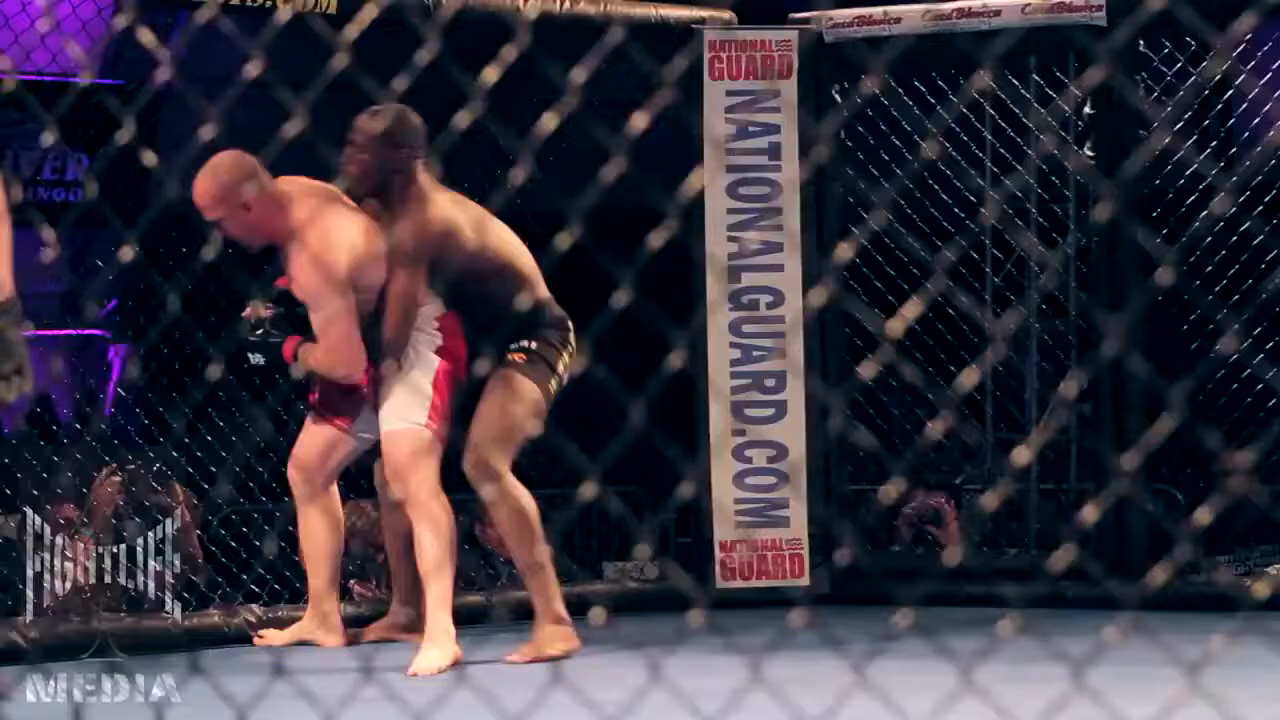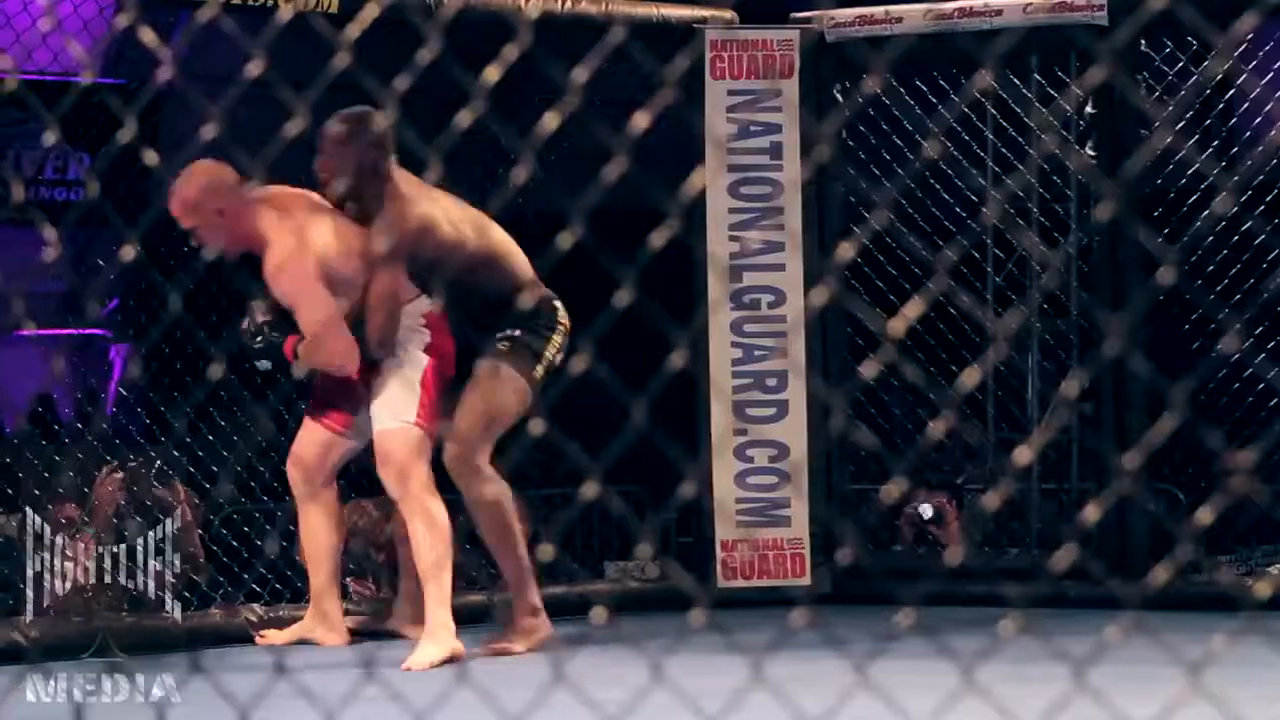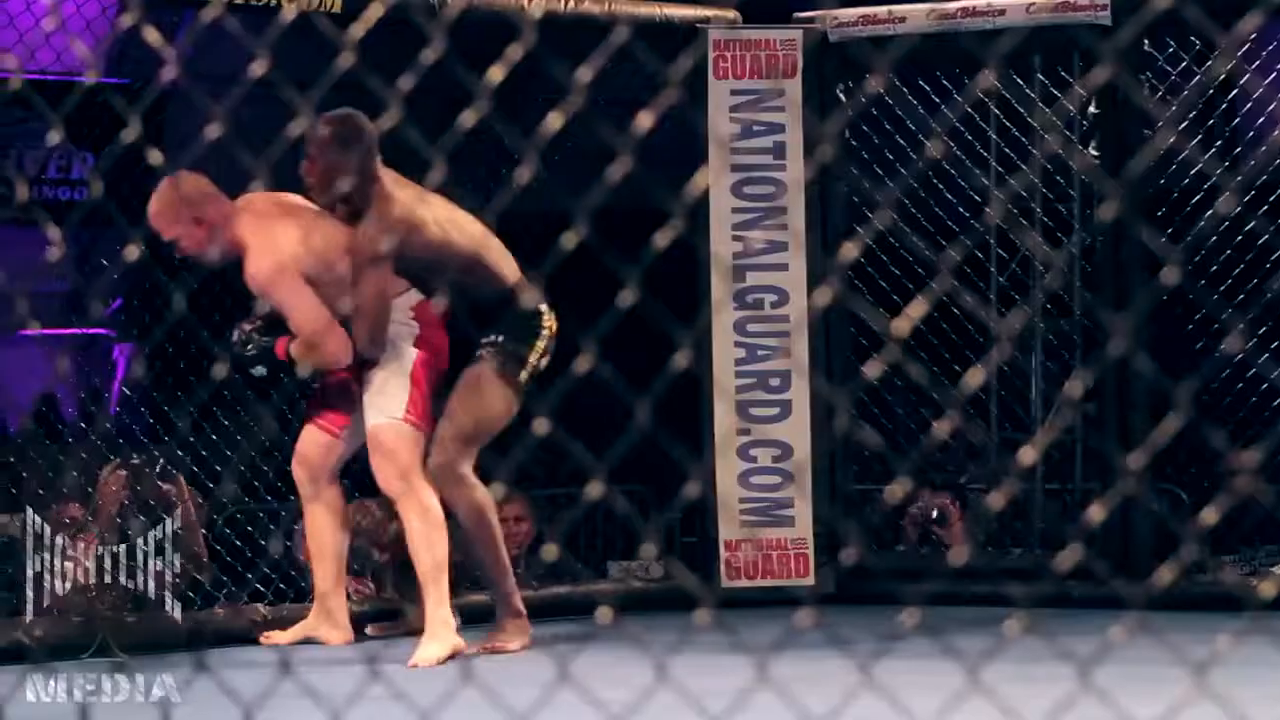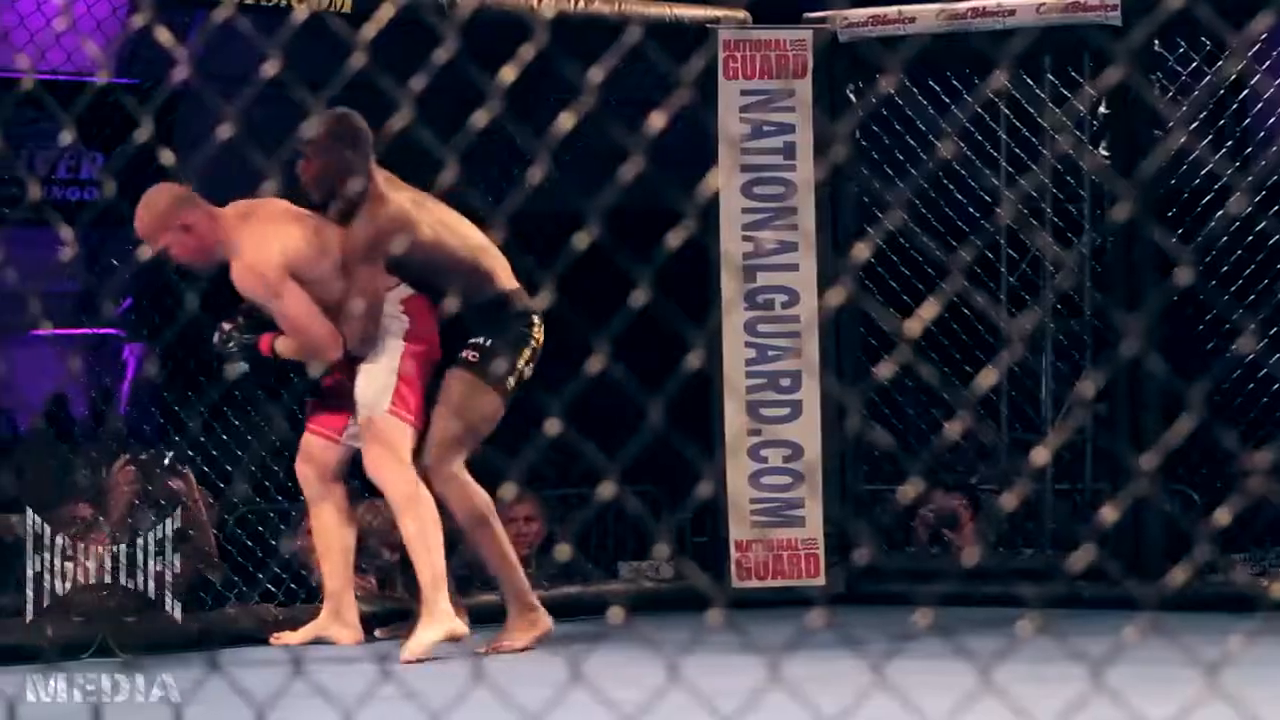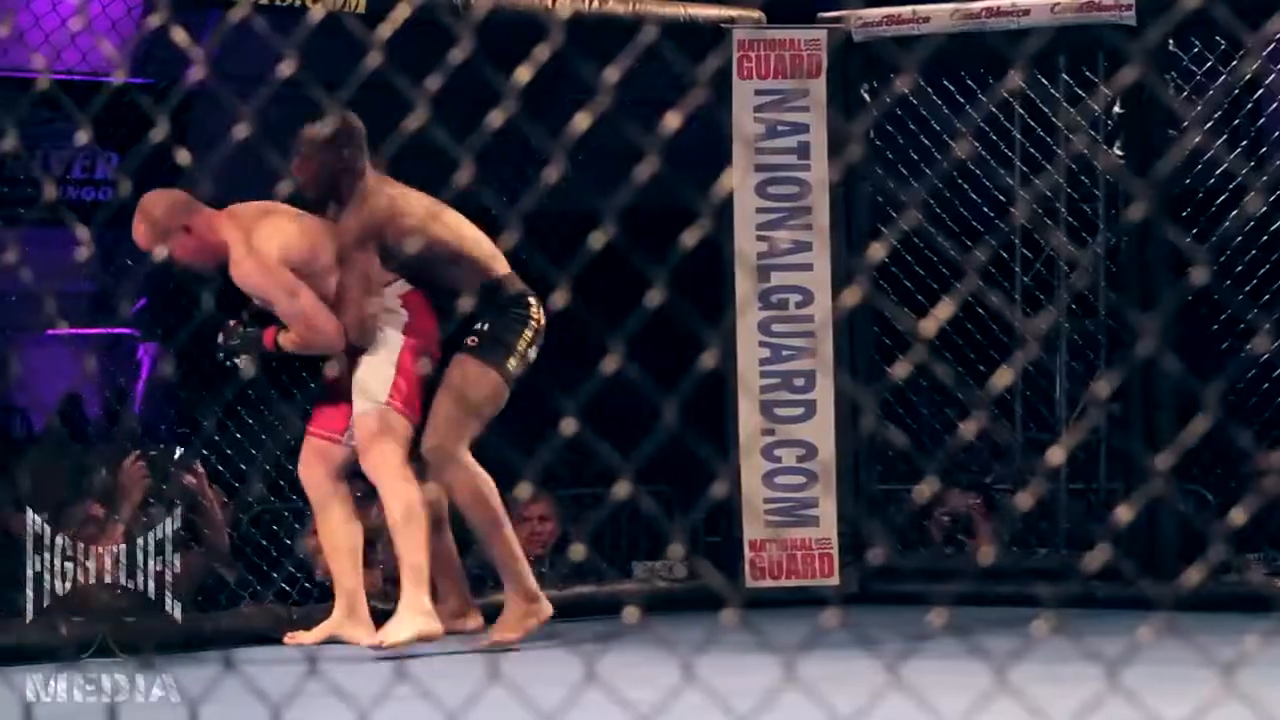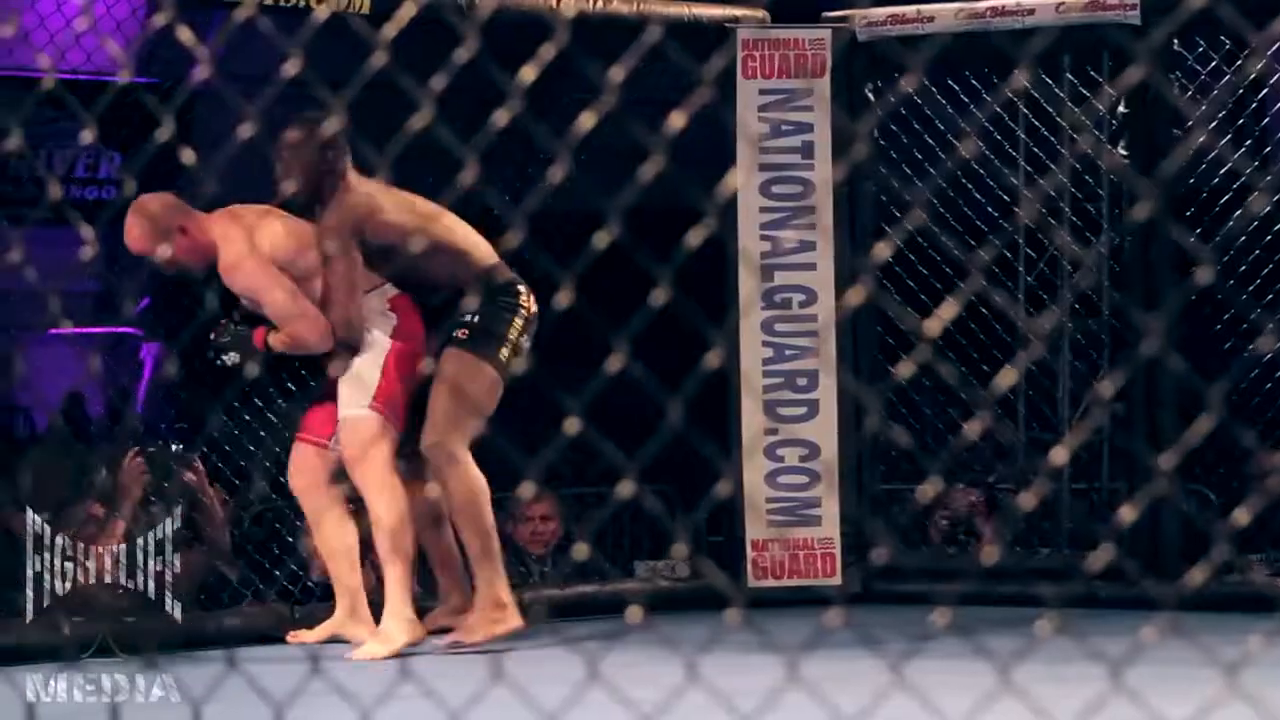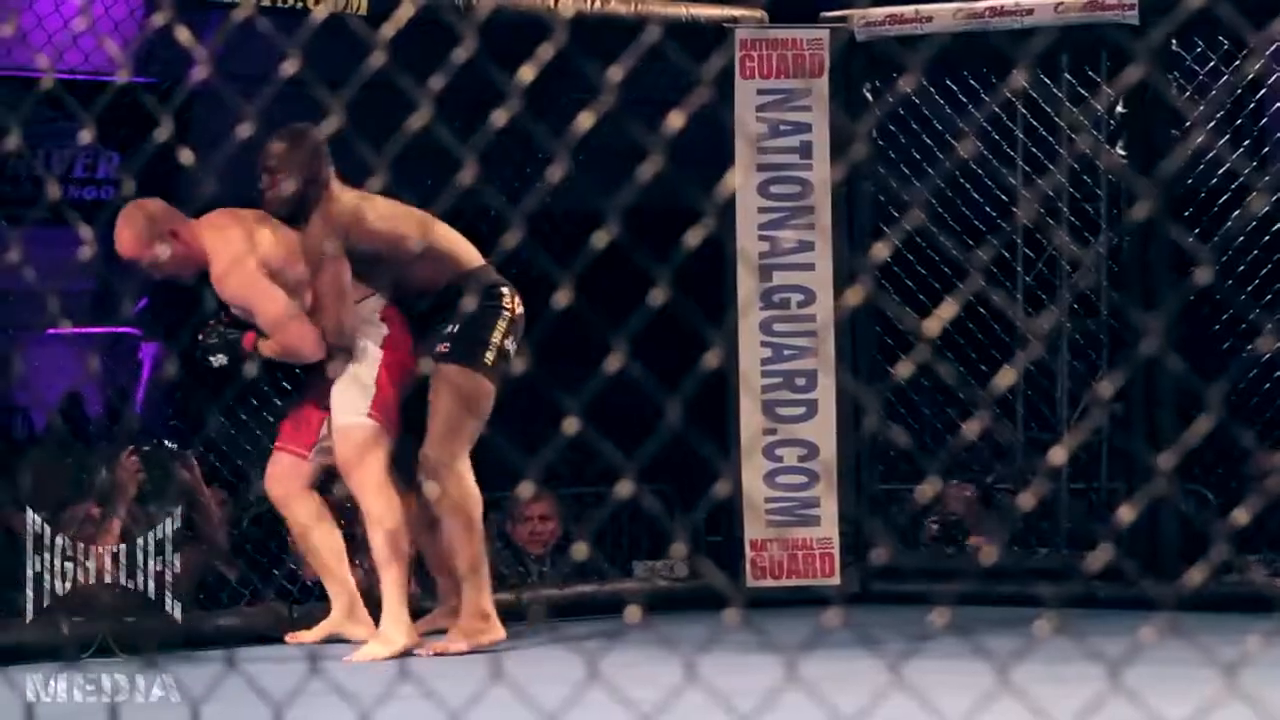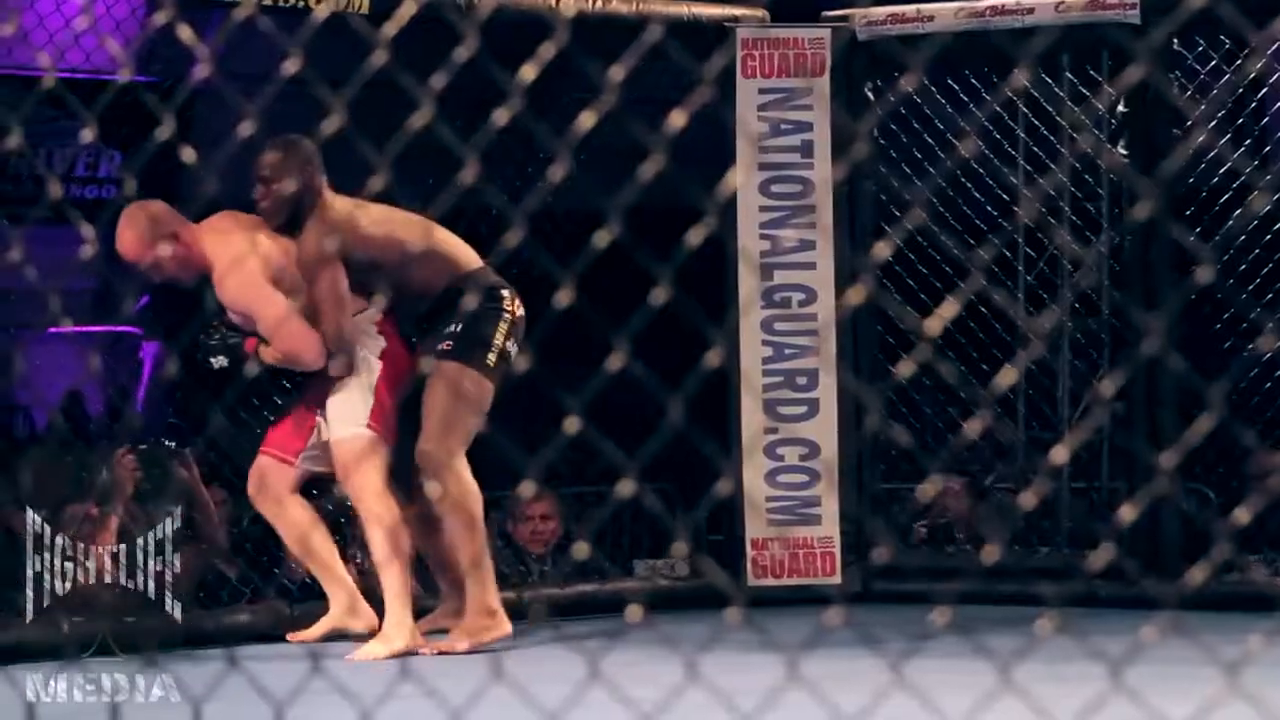
dt=0.1s
person 1, frame 1
left shoulder: (419, 222)
right shoulder: (402, 197)
left elbow: (394, 339)
left hip: (532, 332)
right hip: (486, 332)
left knee: (483, 461)
right knee: (402, 459)
left ankle: (553, 622)
person 1, frame 2
left shoulder: (395, 222)
right shoulder: (374, 199)
left elbow: (378, 338)
left hip: (525, 320)
right hip: (478, 321)
left knee: (462, 453)
left ankle: (528, 614)
person 1, frame 3
left shoulder: (379, 224)
right shoulder: (372, 195)
left elbow: (366, 338)
left hip: (510, 322)
right hip: (475, 320)
left knee: (446, 463)
left ankle: (514, 616)
person 1, frame 4
left shoulder: (372, 224)
right shoulder: (368, 195)
left hip: (502, 325)
right hip: (470, 322)
left knee: (437, 462)
right knee: (408, 455)
left ankle: (525, 610)
person 1, frame 5
left shoulder: (359, 216)
right shoulder: (367, 197)
left elbow: (357, 327)
left hip: (501, 314)
right hip: (478, 313)
left knee: (442, 448)
right knee: (434, 449)
left ankle: (525, 595)
person 1, frame 6
left shoulder: (342, 214)
right shoulder: (354, 196)
left elbow: (345, 326)
left hip: (494, 305)
right hip: (469, 307)
left knee: (442, 446)
right knee: (432, 447)
left ankle: (495, 601)
person 1, frame 7
left shoulder: (323, 224)
right shoulder: (338, 206)
left elbow: (334, 333)
left hip: (481, 307)
right hip: (457, 310)
left knee: (440, 456)
right knee: (413, 455)
left ankle: (479, 615)
right ankle: (453, 601)
person 1, frame 8
left shoulder: (320, 232)
right shoulder: (333, 214)
left elbow: (334, 339)
left hip: (480, 309)
right hip: (457, 312)
left knee: (436, 454)
left ankle: (485, 611)
right ankle: (454, 601)
person 2, frame 1
left shoulder: (311, 263)
right shoulder: (289, 191)
left elbow: (350, 368)
left wrist: (286, 350)
right wrist: (290, 289)
right hip: (371, 338)
right knee: (306, 469)
right ankle: (322, 619)
person 2, frame 2
left shoulder: (284, 264)
right shoulder: (272, 201)
left elbow: (342, 357)
left wrist: (285, 347)
left hip: (406, 333)
left knee: (403, 475)
right knee: (305, 468)
left ankle: (441, 629)
right ankle: (325, 617)
person 2, frame 3
left shoulder: (264, 262)
right shoulder: (256, 205)
left elbow: (334, 351)
left wrist: (277, 350)
left hip: (402, 327)
left knee: (395, 470)
right knee: (310, 467)
left ankle: (440, 625)
right ankle: (330, 614)
person 2, frame 4
left shoulder: (248, 261)
right shoulder: (243, 214)
left elbow: (324, 342)
left wrist: (262, 346)
left hip: (393, 323)
right hip: (363, 327)
left knee: (384, 461)
right knee: (313, 467)
left ankle: (438, 611)
right ankle: (338, 615)
person 2, frame 5
left shoulder: (248, 257)
right shoulder: (243, 218)
left elbow: (328, 334)
left wrist: (266, 340)
left hip: (392, 316)
right hip: (366, 325)
left knee: (378, 454)
right knee: (316, 470)
left ankle: (417, 607)
right ankle: (351, 614)
person 2, frame 6
left shoulder: (236, 259)
right shoulder: (231, 220)
left elbow: (316, 334)
left wrist: (256, 341)
left hip: (380, 321)
left knee: (363, 457)
right knee: (307, 474)
left ankle: (401, 618)
right ankle: (353, 615)
person 2, frame 7
left shoulder: (230, 268)
right shoulder: (219, 223)
left elbow: (307, 345)
left wrist: (245, 345)
left hip: (365, 336)
right hip: (339, 341)
left knee: (360, 467)
right knee: (284, 482)
left ankle: (397, 625)
right ankle: (348, 610)
person 2, frame 8
left shoulder: (232, 272)
right shoulder: (222, 226)
left elbow: (308, 351)
left wrist: (248, 349)
left hip: (362, 345)
right hip: (336, 354)
left knee: (358, 473)
right knee: (265, 484)
left ankle: (400, 626)
right ankle: (348, 605)
